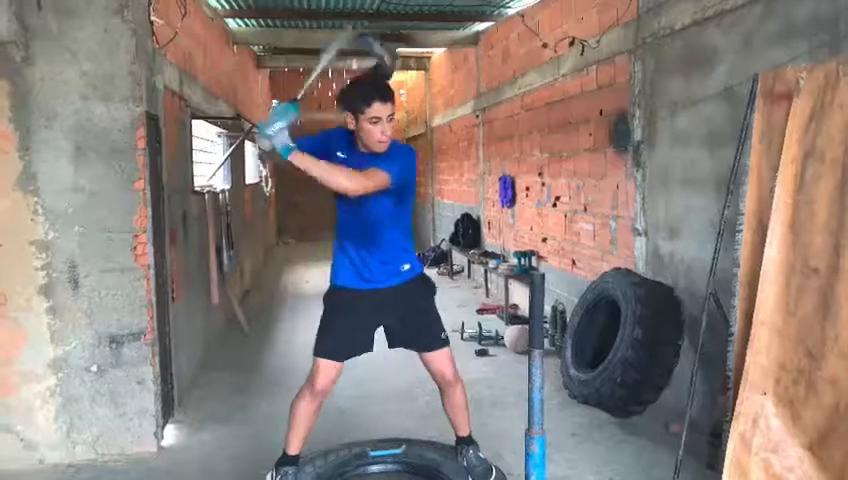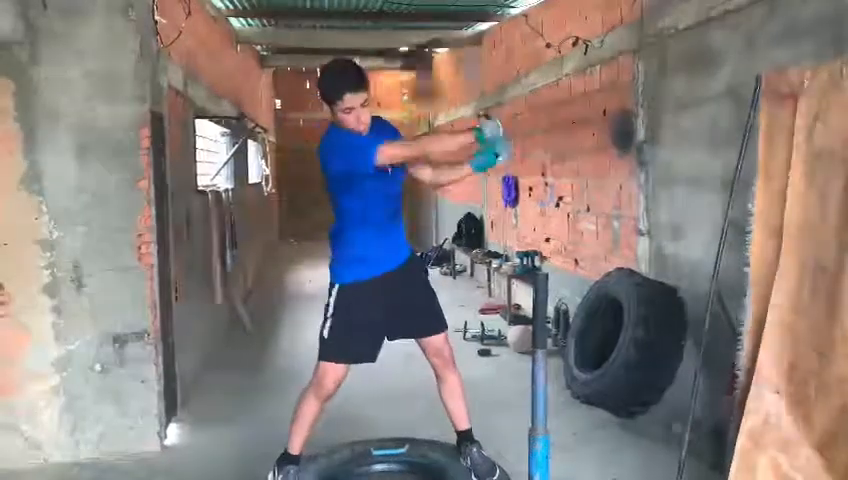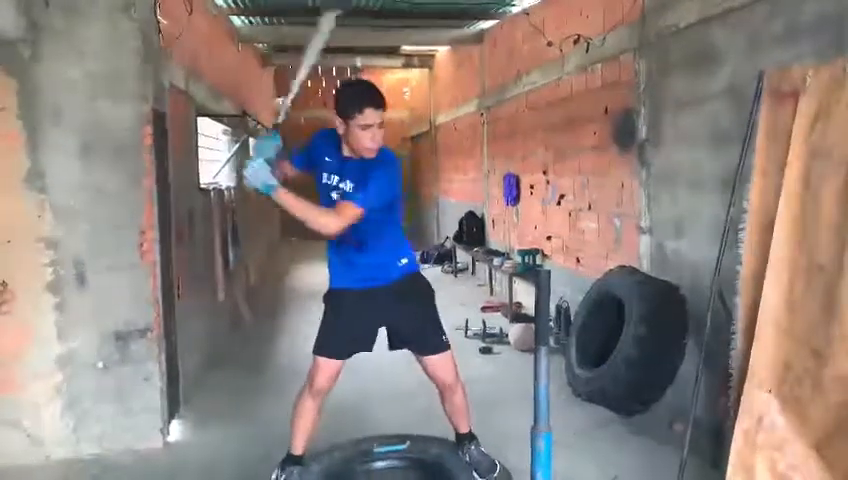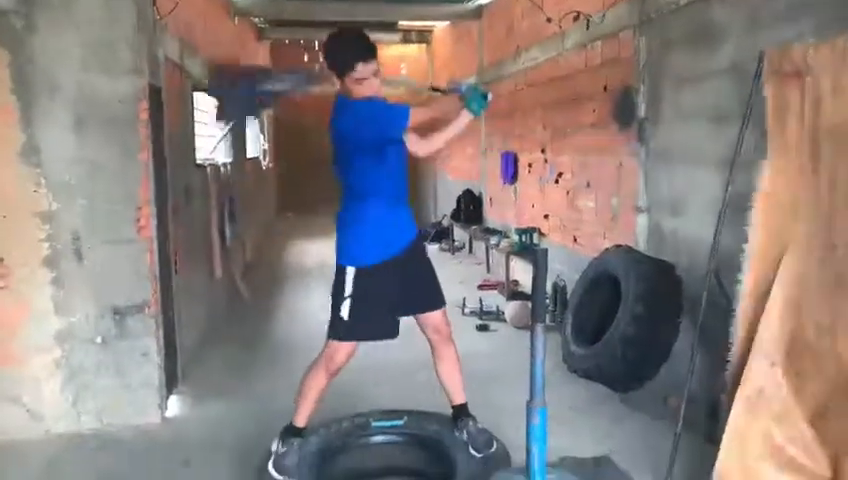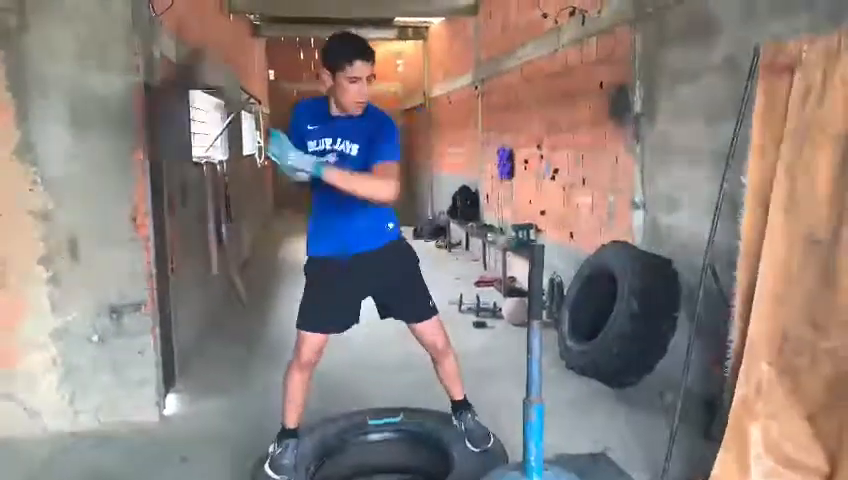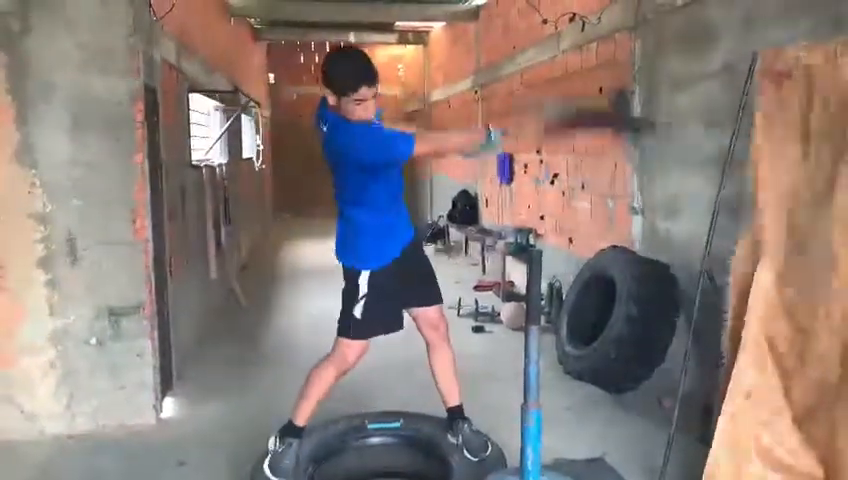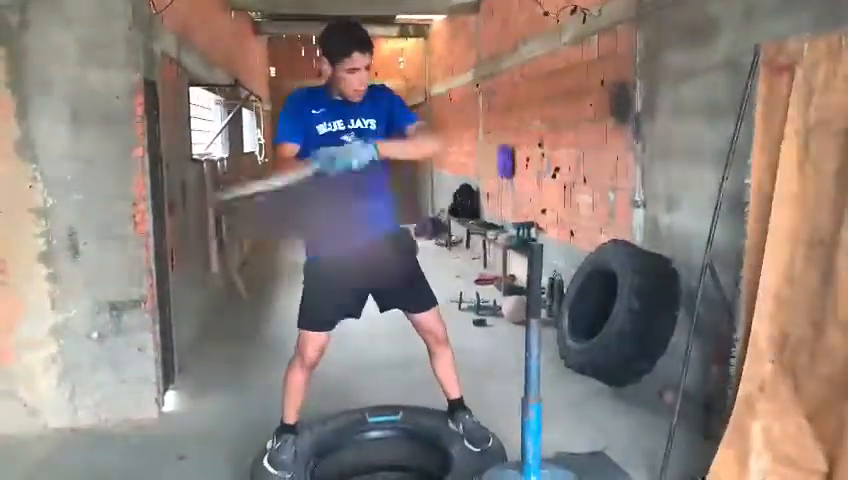
dt=0.5s
person 1, frame 1
left shoulder: (401, 154)
right shoulder: (334, 143)
left elbow: (357, 185)
right elbow: (282, 149)
left wrist: (292, 153)
right wrist: (281, 134)
left hip: (406, 282)
right hip: (353, 288)
left knee: (447, 372)
right knee: (320, 382)
left ankle: (466, 446)
person 1, frame 2
left shoulder: (379, 130)
right shoulder: (337, 144)
left elbow: (429, 174)
right elbow: (419, 149)
left wrist: (475, 164)
right wrist: (477, 135)
left hip: (402, 266)
right hip: (356, 279)
left knee: (443, 355)
right knee: (327, 381)
left ankle: (467, 444)
person 1, frame 3
left shoulder: (385, 169)
right shoulder: (323, 144)
left elbow: (332, 223)
right elbow: (290, 171)
left wrist: (272, 186)
right wrist: (270, 159)
left hip: (401, 282)
right hip: (348, 288)
left knee: (446, 377)
right knee: (319, 382)
left ankle: (467, 443)
person 1, frame 4
left shoulder: (366, 105)
right shoulder: (358, 115)
left elbow: (421, 147)
right elbow: (427, 115)
left wrist: (470, 109)
right wrist: (459, 97)
left hip: (404, 242)
right hip: (365, 254)
left knee: (441, 331)
right knee: (336, 357)
left ankle: (462, 418)
right ankle: (291, 436)
person 1, frame 5
left shoulder: (380, 125)
right shoulder: (307, 114)
left elbow: (387, 191)
right elbow: (294, 165)
left wrist: (324, 168)
right wrist: (290, 162)
left hip: (384, 249)
right hip: (330, 256)
left knee: (437, 342)
right knee: (306, 354)
left ankle: (463, 411)
right ankle: (287, 437)
person 1, frame 6
left shoulder: (342, 114)
right shoulder: (352, 137)
left elbow: (404, 133)
right elbow: (428, 144)
left wrist: (463, 137)
right wrist: (479, 137)
left hip: (401, 242)
right hip: (371, 257)
left knee: (436, 328)
right knee: (345, 356)
left ankle: (457, 421)
right ankle: (289, 435)
person 1, frame 7
left shoulder: (384, 100)
right shoulder: (300, 106)
left elbow: (429, 144)
right elbow: (285, 170)
left wrist: (375, 148)
right wrist: (321, 163)
left hip: (386, 241)
right hip: (330, 250)
left knee: (435, 332)
right knee: (308, 352)
left ankle: (459, 412)
right ankle: (286, 434)
